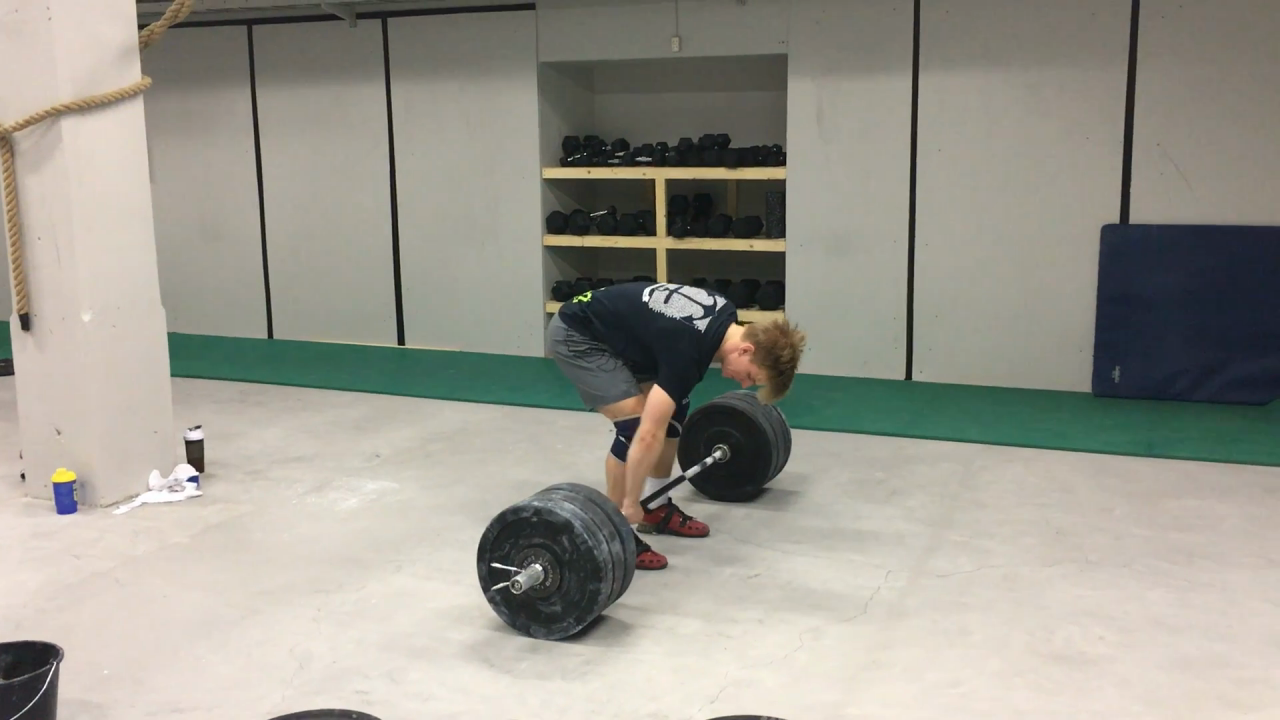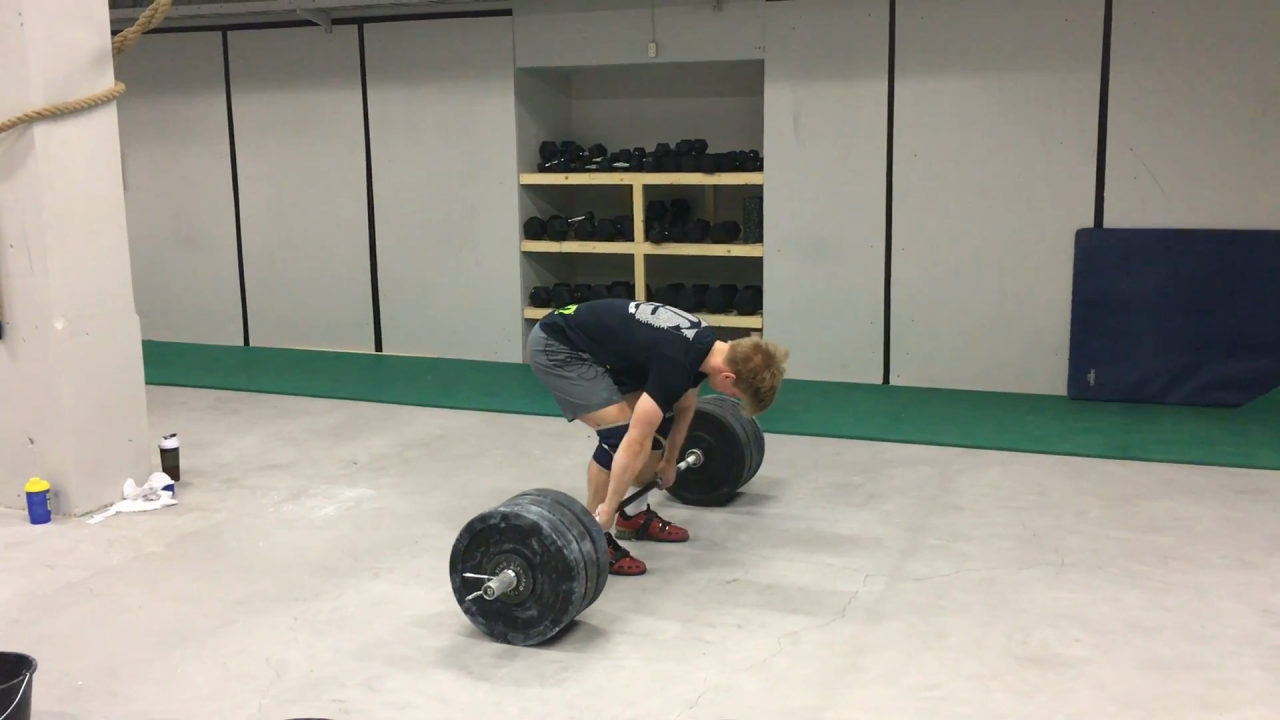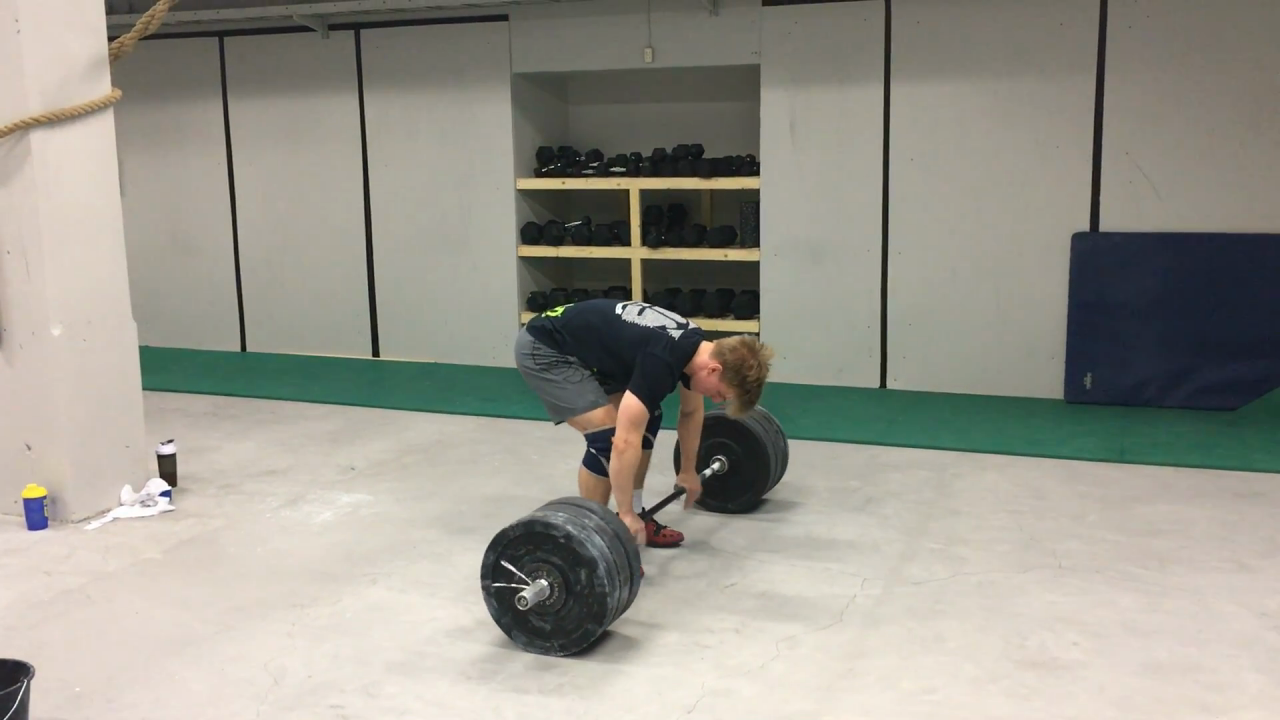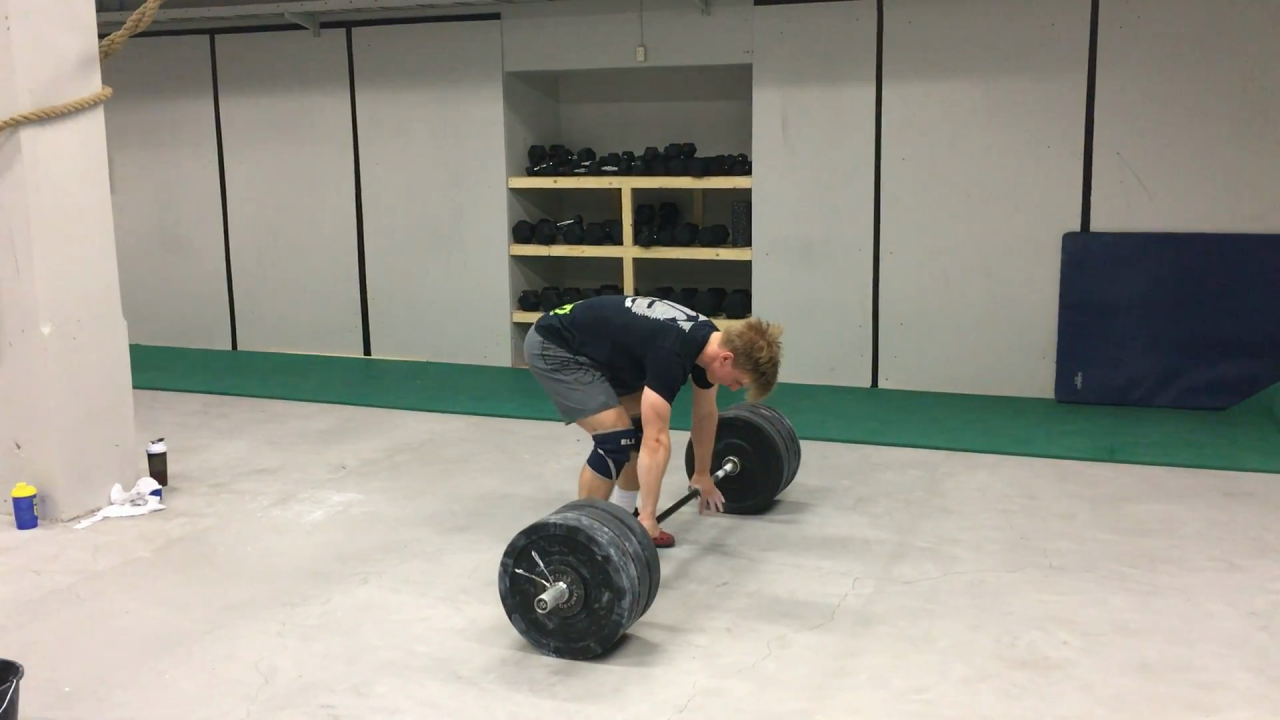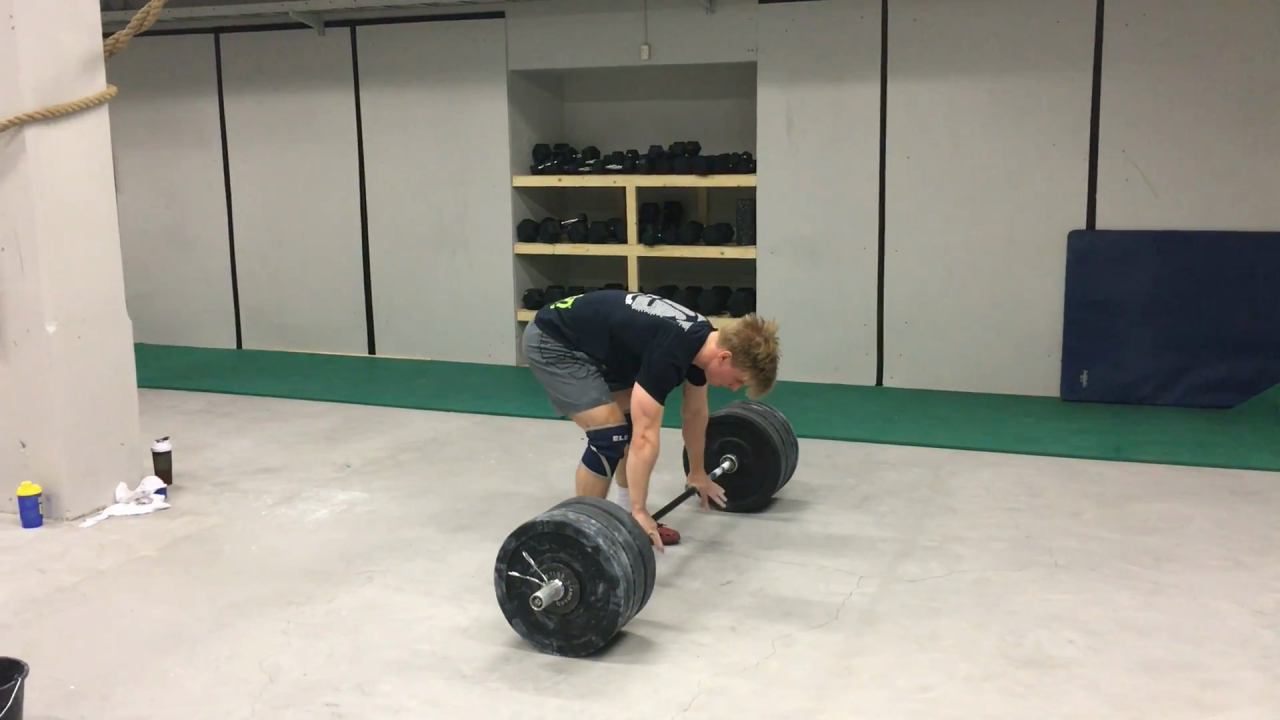
dt=1s
person 1, frame 1
left shoulder: (725, 316)
right shoulder: (688, 351)
right elbow: (649, 434)
right wrist: (631, 503)
left hip: (612, 328)
right hip: (575, 335)
left knee: (674, 406)
right knee: (634, 422)
left ankle: (657, 509)
person 1, frame 2
left shoulder: (703, 345)
right shoulder: (676, 363)
left elbow: (684, 407)
right elbow: (636, 441)
left wrist: (669, 463)
right wrist: (608, 509)
left hip: (593, 344)
right hip: (555, 346)
left knee: (658, 418)
right knee: (619, 431)
left ankle: (634, 516)
person 1, frame 3
left shoulder: (697, 347)
right shoulder: (662, 361)
left elbow: (690, 412)
right elbow: (625, 442)
left wrist: (688, 471)
right wrist: (624, 514)
left hip: (580, 346)
right hip: (543, 349)
left knee: (645, 419)
right knee: (608, 436)
left ankle: (636, 517)
person 1, frame 4
left shoulder: (708, 341)
right shoulder: (672, 354)
left elbow: (705, 414)
right elbow: (656, 440)
left wrist: (703, 474)
right wrist: (647, 517)
left hip: (592, 344)
right hip: (554, 347)
left knee: (644, 423)
right knee: (615, 437)
person 1, frame 5
left shoulder: (702, 341)
right shoulder: (668, 353)
left elbow: (694, 412)
right elbow: (645, 438)
left wrist: (697, 472)
right wrist: (640, 512)
left hip: (591, 340)
right hip: (551, 341)
left knee: (640, 421)
right knee: (609, 435)
